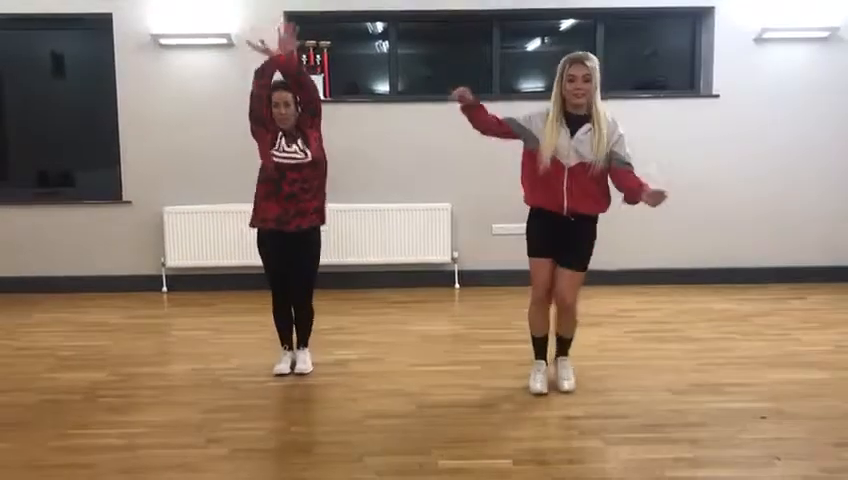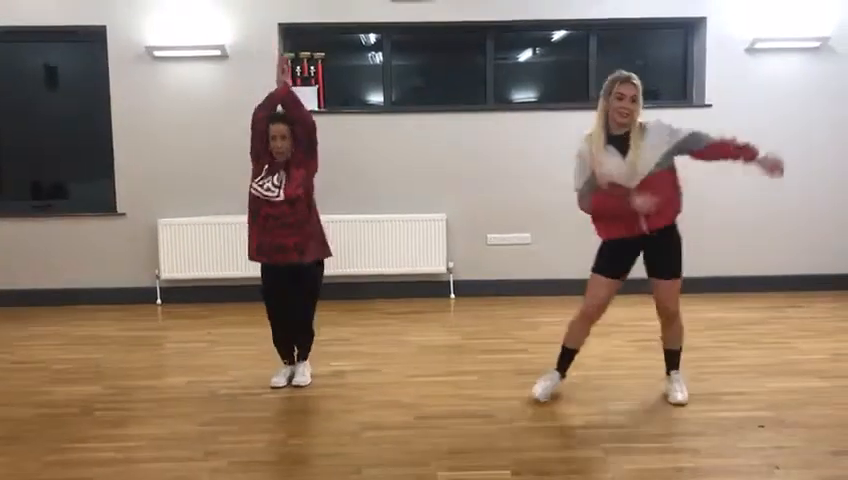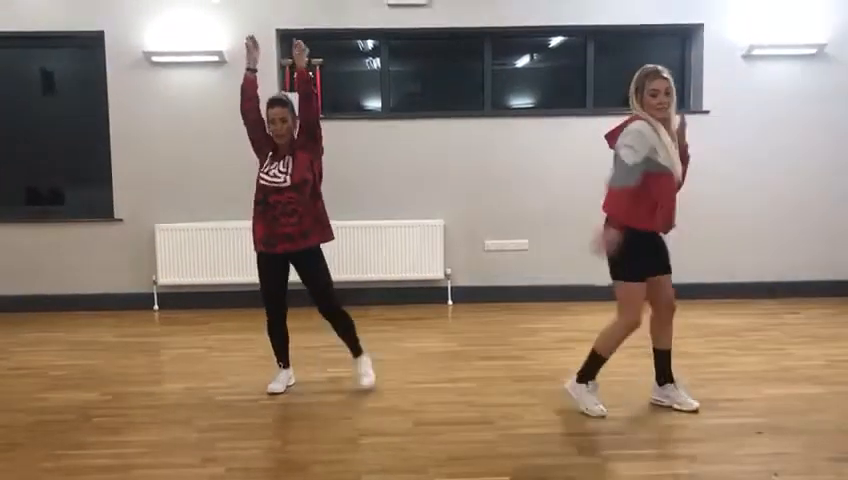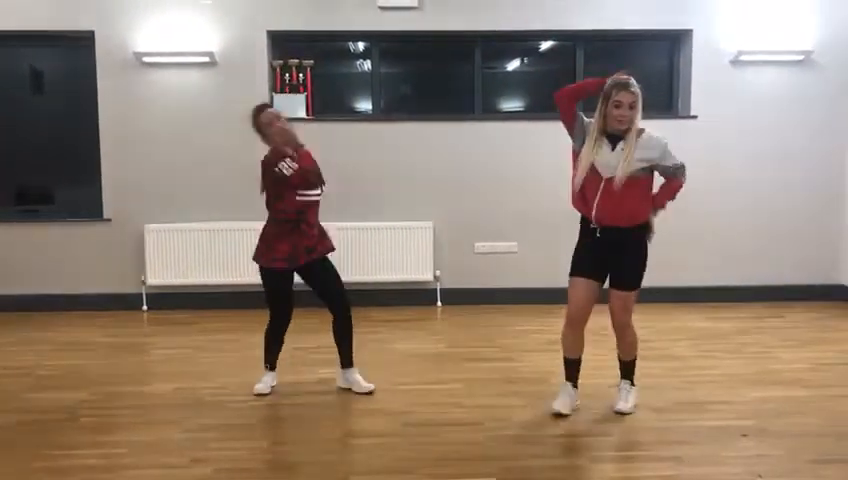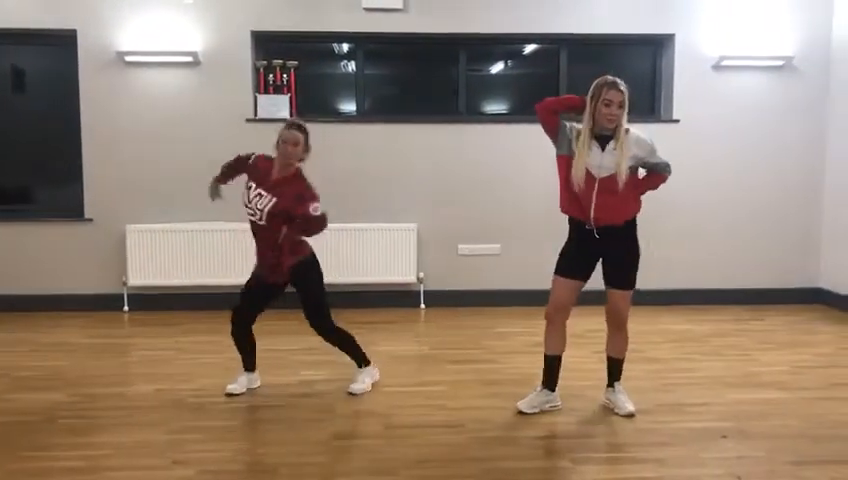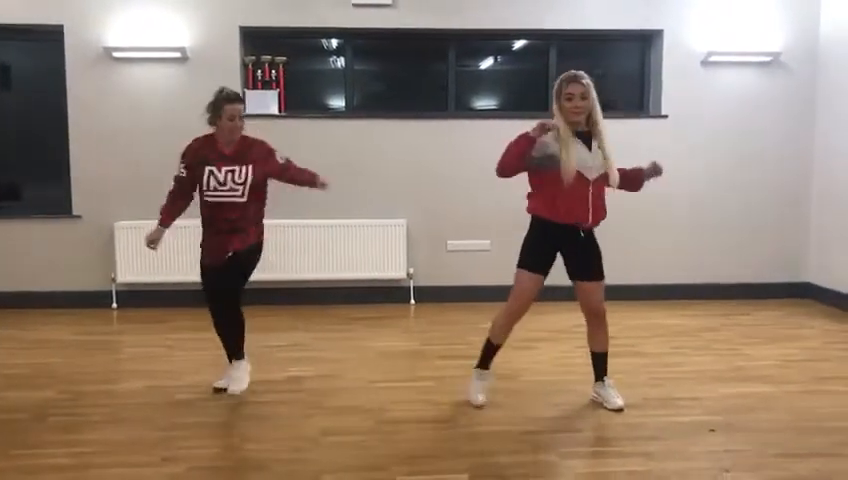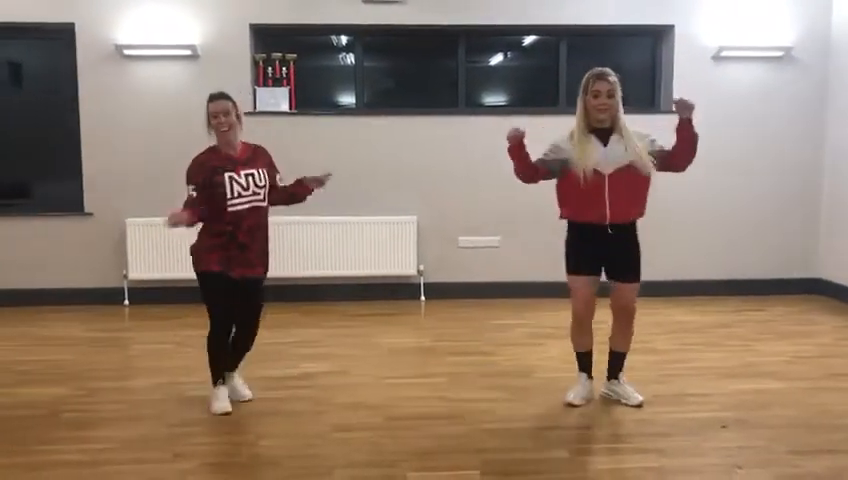
dt=0.7s
person 1, frame 1
left shoulder: (608, 126)
right shoulder: (542, 120)
left elbow: (622, 171)
right elbow: (496, 127)
left wrist: (642, 192)
right wrist: (469, 103)
left hip: (582, 221)
right hip: (543, 217)
left knee: (566, 299)
right knee: (540, 295)
left ankle: (563, 360)
right ankle: (540, 364)
person 1, frame 2
left shoulder: (658, 134)
right shoulder: (589, 148)
left elbow: (704, 144)
right elbow: (586, 201)
left wrist: (753, 156)
right wrist: (629, 201)
left hip: (662, 233)
right hip: (618, 238)
left knee: (669, 311)
right knee: (590, 310)
left ankle: (673, 375)
right ankle: (557, 373)
person 1, frame 3
left shoulder: (664, 136)
right shoulder: (640, 132)
left elbow: (667, 186)
right elbow: (625, 181)
left wrist: (682, 144)
right wrist: (613, 227)
left hip: (649, 234)
right hip: (629, 234)
left knee: (665, 308)
right knee: (630, 318)
left ankle: (665, 385)
right ankle: (582, 381)
person 1, frame 4
left shoulder: (650, 144)
right shoulder: (586, 135)
left elbow: (677, 174)
right elbow: (563, 98)
left wrist: (654, 204)
right wrist: (603, 84)
left hip: (629, 241)
right hip: (591, 236)
left knee: (621, 321)
right knee: (574, 316)
left ankle: (627, 385)
right ankle: (570, 387)
person 1, frame 5
left shoulder: (636, 142)
right shoulder: (571, 139)
left elbow: (662, 170)
right elbow: (543, 108)
left wrist: (636, 191)
right wrist: (582, 104)
left hip: (620, 236)
right hip: (581, 234)
left knee: (618, 319)
right knee: (555, 313)
left ankle: (614, 389)
right ankle: (548, 391)
person 1, frame 6
left shoulder: (599, 140)
right shoulder: (549, 141)
left elbow: (611, 177)
right elbow: (504, 169)
left wrist: (642, 174)
right wrist: (531, 136)
left hip: (583, 235)
right hip: (546, 230)
left knee: (597, 313)
right knee: (516, 308)
left ankle: (602, 383)
right ankle: (481, 372)
person 1, frame 7
left shoulder: (635, 141)
right shoulder: (569, 144)
left elbow: (678, 162)
right elbow: (532, 174)
left wrist: (685, 124)
right wrist: (517, 149)
left hip: (623, 234)
right hip: (582, 233)
left knee: (624, 312)
right knee: (582, 313)
left ankle: (614, 381)
right ankle: (584, 379)
person 2, frame 1
left shoulder: (310, 129)
right shoulder: (264, 132)
left elbow: (310, 91)
right elbow: (258, 92)
left wrist: (285, 57)
right wrist: (274, 57)
left hip: (306, 227)
right hip: (271, 229)
left knee: (302, 296)
right knee: (280, 296)
left ankle: (303, 349)
right ankle: (286, 350)
person 2, frame 2
left shoulder: (304, 164)
right shoulder: (261, 163)
left elbow: (306, 125)
right elbow: (258, 121)
left wrist: (287, 88)
right wrist: (277, 90)
left hip: (305, 259)
right hip: (271, 259)
left knee: (302, 320)
right knee: (278, 321)
left ankle: (303, 362)
right ankle: (287, 363)
person 2, frame 3
left shoulder: (309, 147)
right shoulder: (263, 150)
left elbow: (311, 111)
right elbow: (248, 110)
left wrist: (302, 69)
right wrist: (251, 67)
left hip: (305, 243)
right hip: (270, 246)
left knee: (328, 305)
right knee: (274, 312)
left ankle: (360, 359)
right ankle: (285, 371)
person 2, frame 4
left shoulder: (301, 156)
right shoulder: (274, 162)
right elbow: (311, 177)
right wrist: (293, 146)
left hip: (311, 249)
right hip: (276, 254)
left knee: (342, 306)
right knee: (280, 317)
left ankle: (347, 372)
right ankle: (270, 372)
person 2, frame 5
left shoulder: (300, 188)
right shoulder: (259, 165)
left elbow: (316, 223)
right elbow: (240, 162)
left wrist: (288, 231)
right wrist: (217, 181)
left hip: (299, 264)
right hip: (268, 263)
left knee: (322, 324)
right knee: (240, 317)
left ankle: (366, 369)
right ankle: (249, 374)
person 2, frame 6
left shoulder: (258, 149)
right shoulder: (197, 150)
left elbow: (286, 169)
right elbow: (182, 191)
left wrist: (314, 180)
right wrist: (162, 226)
left hip: (247, 241)
right hip: (213, 242)
left knee: (227, 301)
right knee: (217, 305)
left ankle: (239, 363)
right ankle: (236, 366)
person 2, frame 7
left shoulder: (259, 155)
right shoulder: (202, 164)
left elbow: (283, 192)
right elbow: (197, 208)
left wrist: (308, 183)
right wrist: (184, 215)
left hip: (253, 260)
right hip: (214, 259)
left knee: (247, 325)
right knee: (221, 324)
left ankle: (230, 373)
right ankle: (218, 387)
